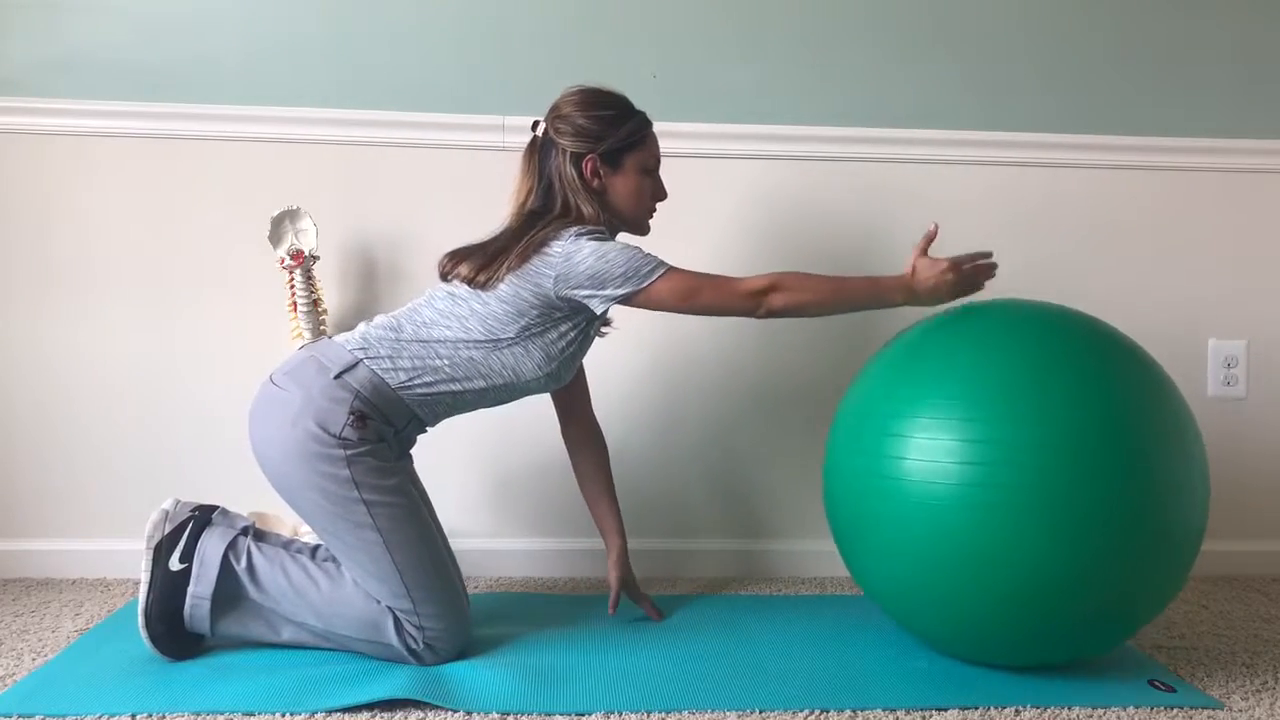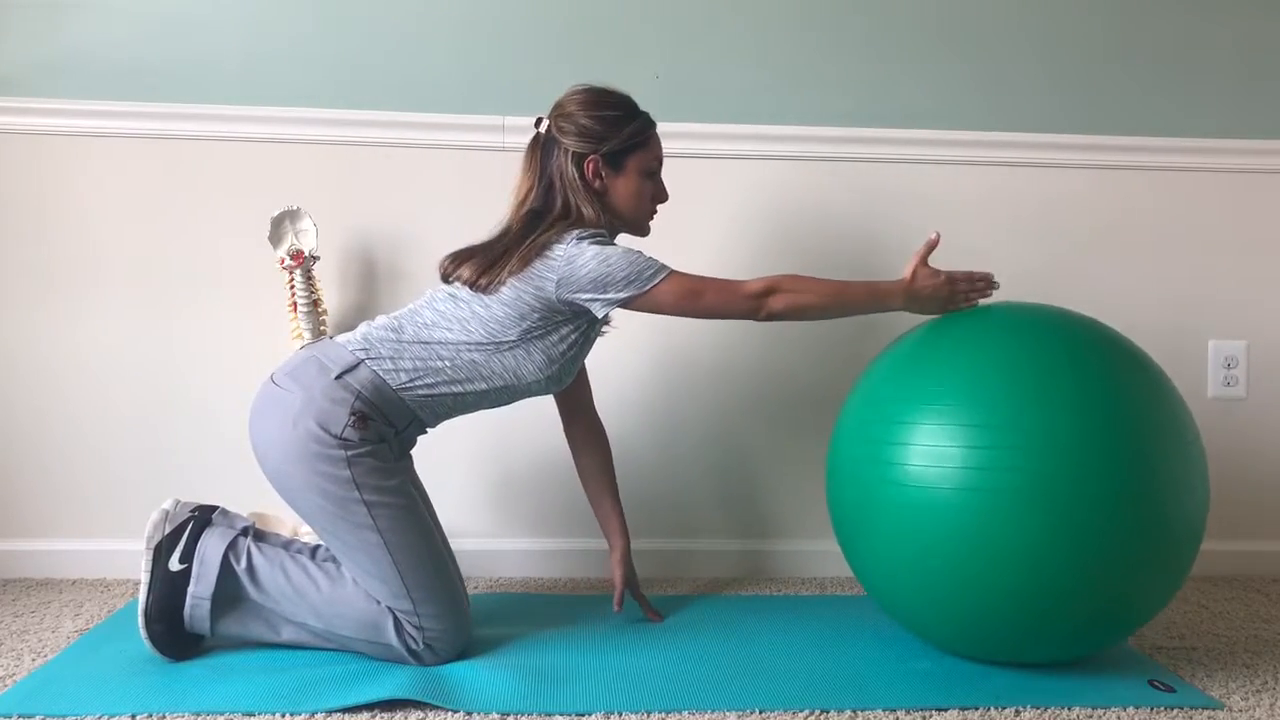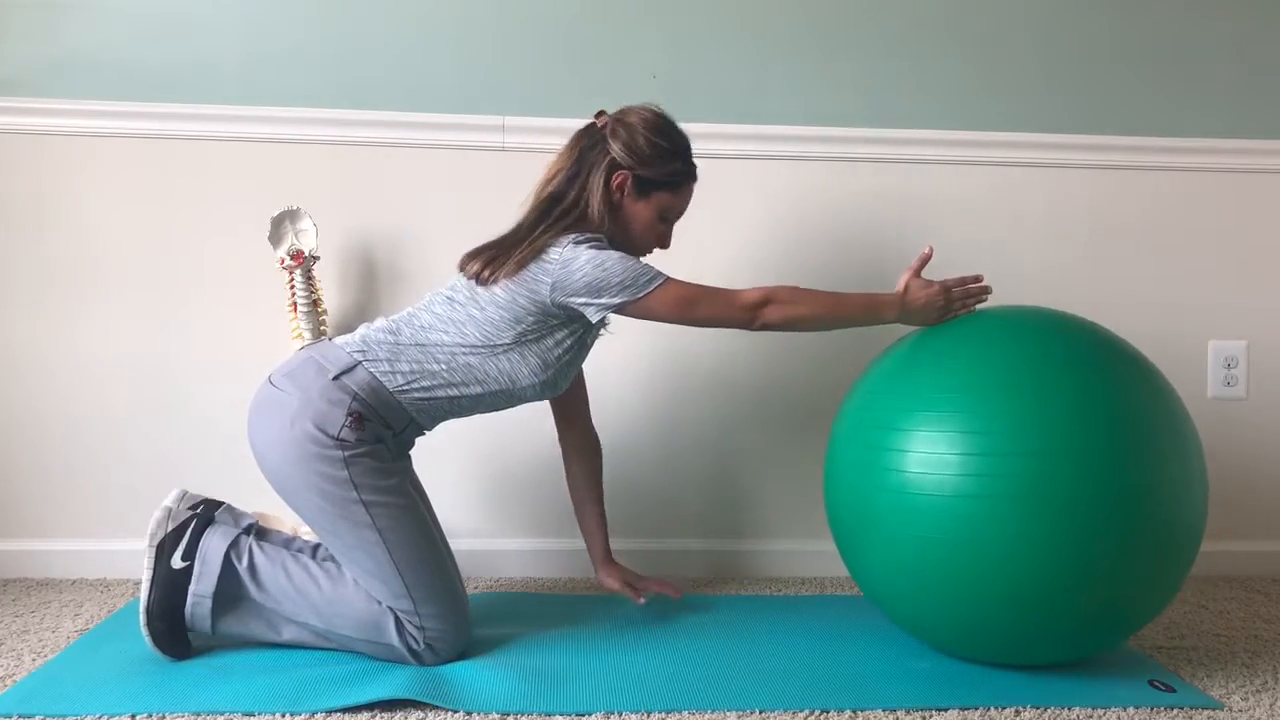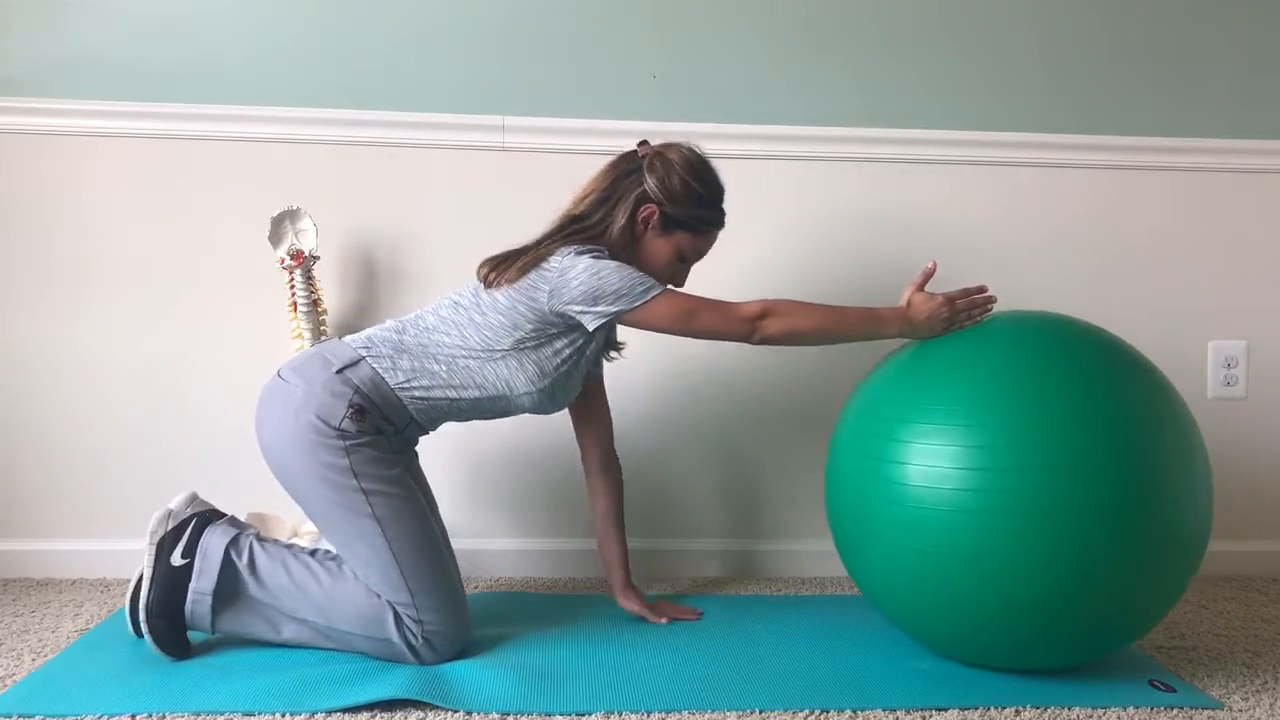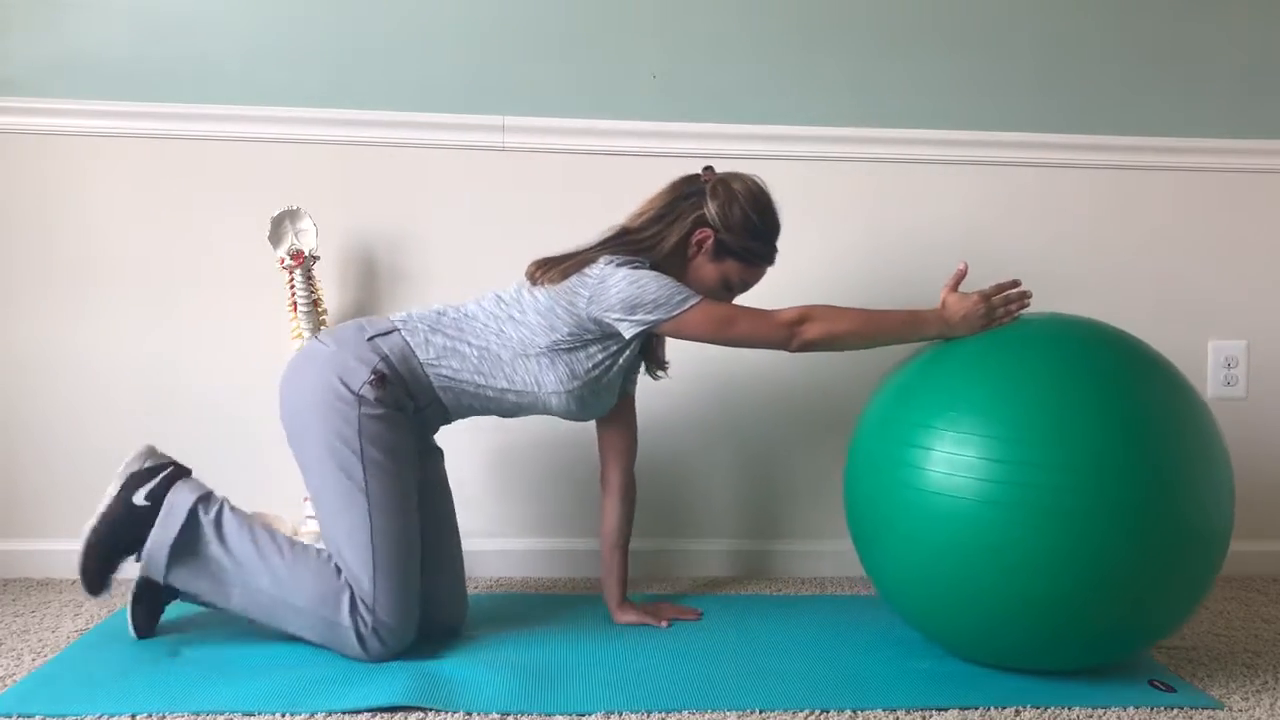
dt=0.4s
person 1, frame 1
left shoulder: (559, 261)
right shoulder: (583, 258)
left elbow: (578, 424)
right elbow: (760, 296)
left wrist: (618, 553)
right wrist: (909, 288)
left hip: (326, 410)
right hip: (322, 419)
left knee: (409, 590)
right knee: (435, 631)
left ankle: (214, 546)
right ankle: (204, 574)
person 1, frame 2
left shoulder: (559, 260)
right shoulder: (585, 262)
left elbow: (581, 420)
right elbow: (760, 299)
left wrist: (621, 554)
right wrist: (905, 295)
left hip: (326, 408)
right hip: (325, 419)
left knee: (409, 589)
right knee: (435, 632)
left ankle: (213, 543)
right ankle: (206, 574)
person 1, frame 3
left shoulder: (563, 265)
right shoulder: (583, 265)
left elbow: (575, 427)
right elbow: (755, 309)
left wrist: (603, 561)
right wrist: (901, 307)
left hip: (325, 409)
right hip: (321, 420)
left knee: (403, 586)
right knee: (434, 631)
left ankle: (215, 541)
right ankle: (204, 569)
person 1, frame 4
left shoulder: (585, 302)
right shoulder: (587, 275)
left elbow: (597, 450)
right elbow: (756, 322)
left wrist: (623, 586)
right wrist: (905, 320)
left hip: (357, 416)
right hip: (322, 411)
left knee: (412, 595)
right knee: (432, 631)
left ankle: (211, 548)
right ankle: (202, 565)
person 1, frame 5
left shoulder: (626, 316)
right shoulder: (628, 287)
left elbow: (617, 465)
right elbow: (795, 330)
left wrist: (618, 598)
right wrist: (941, 321)
left hip: (389, 400)
right hip: (347, 382)
left knee: (435, 613)
right knee: (378, 626)
left ankle: (195, 552)
right ankle: (169, 512)
